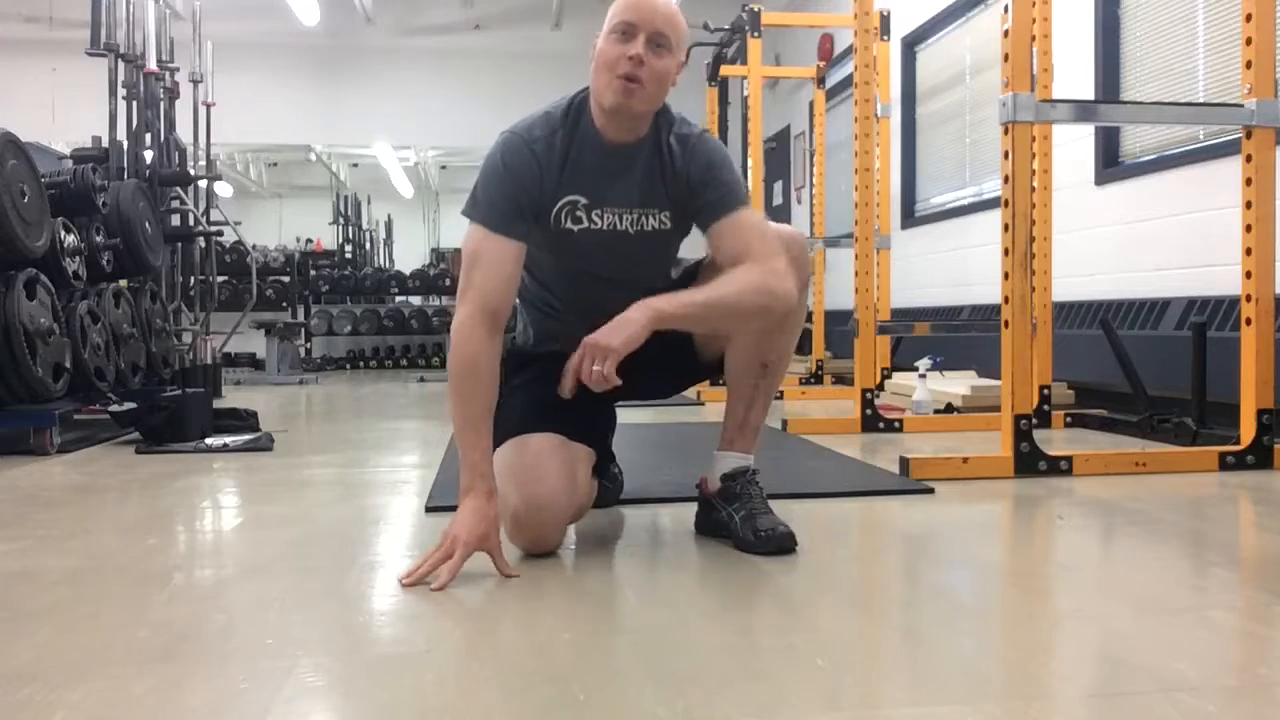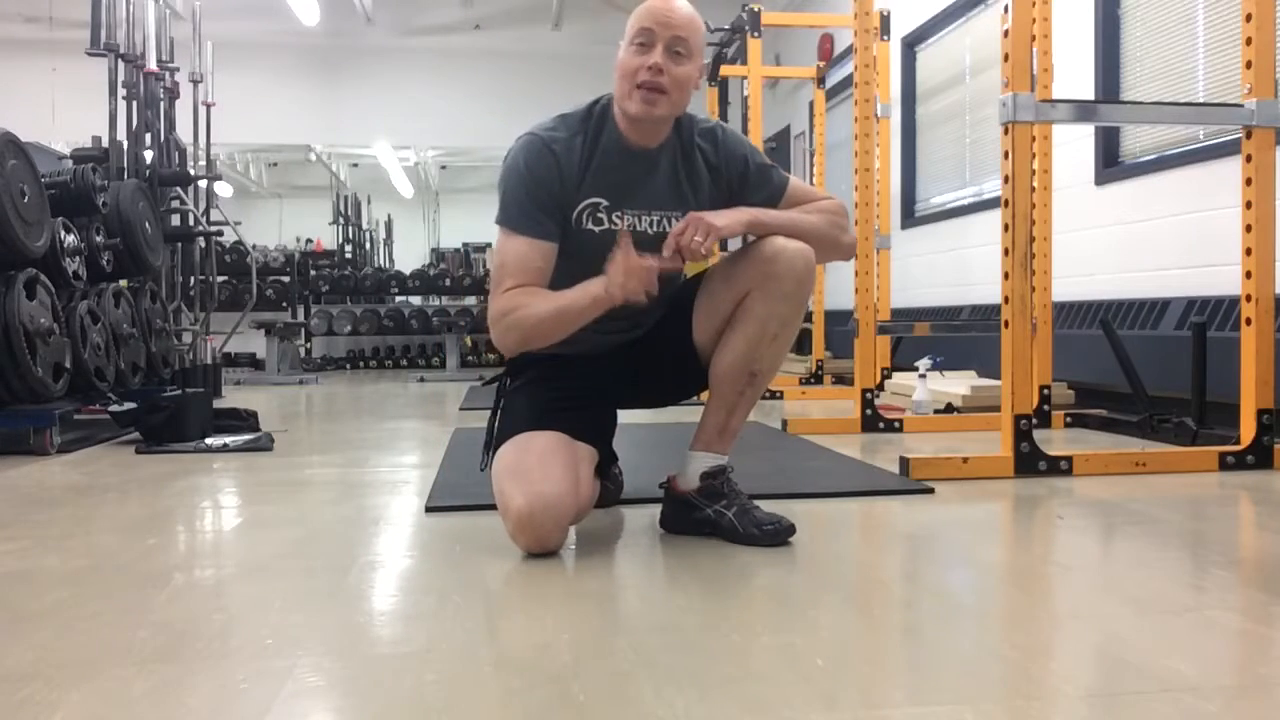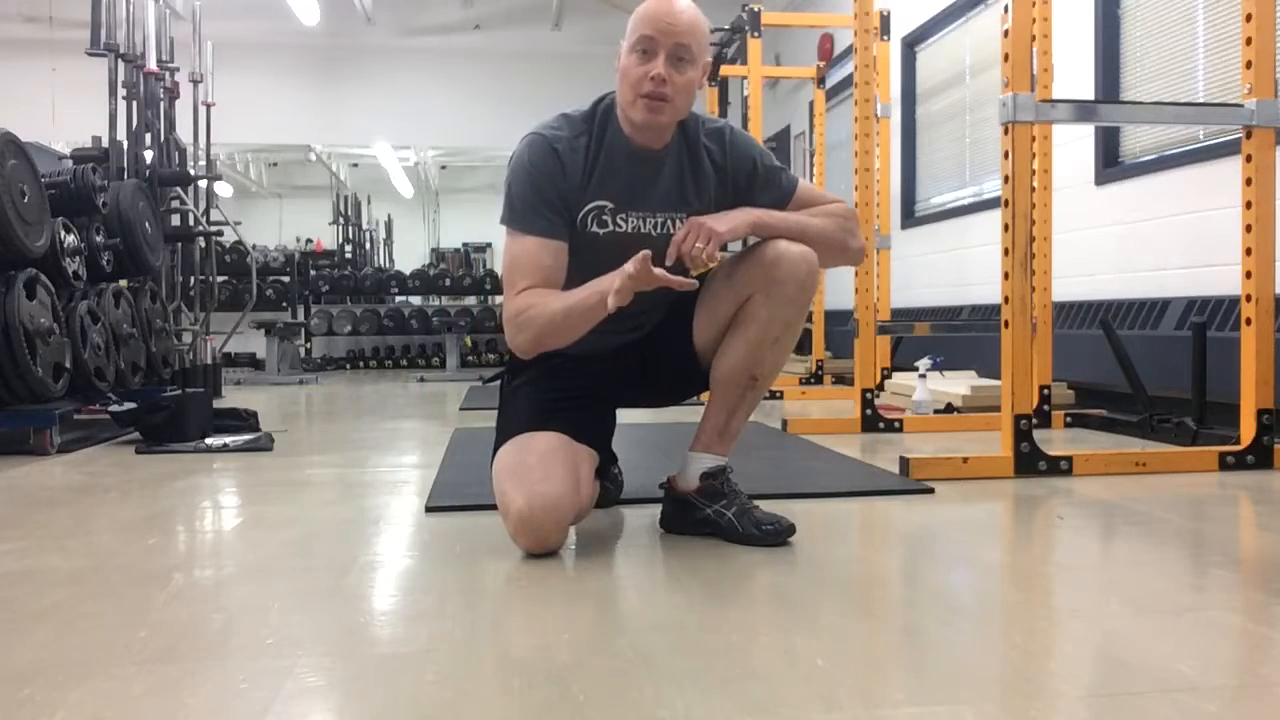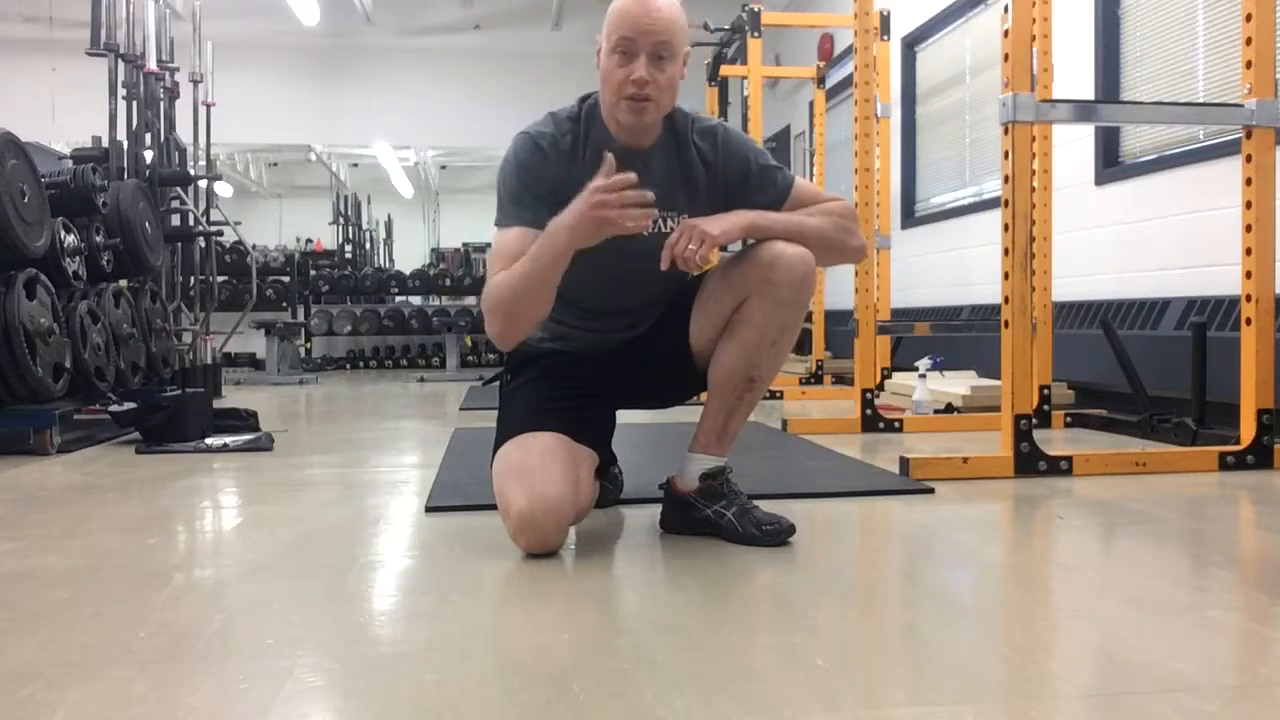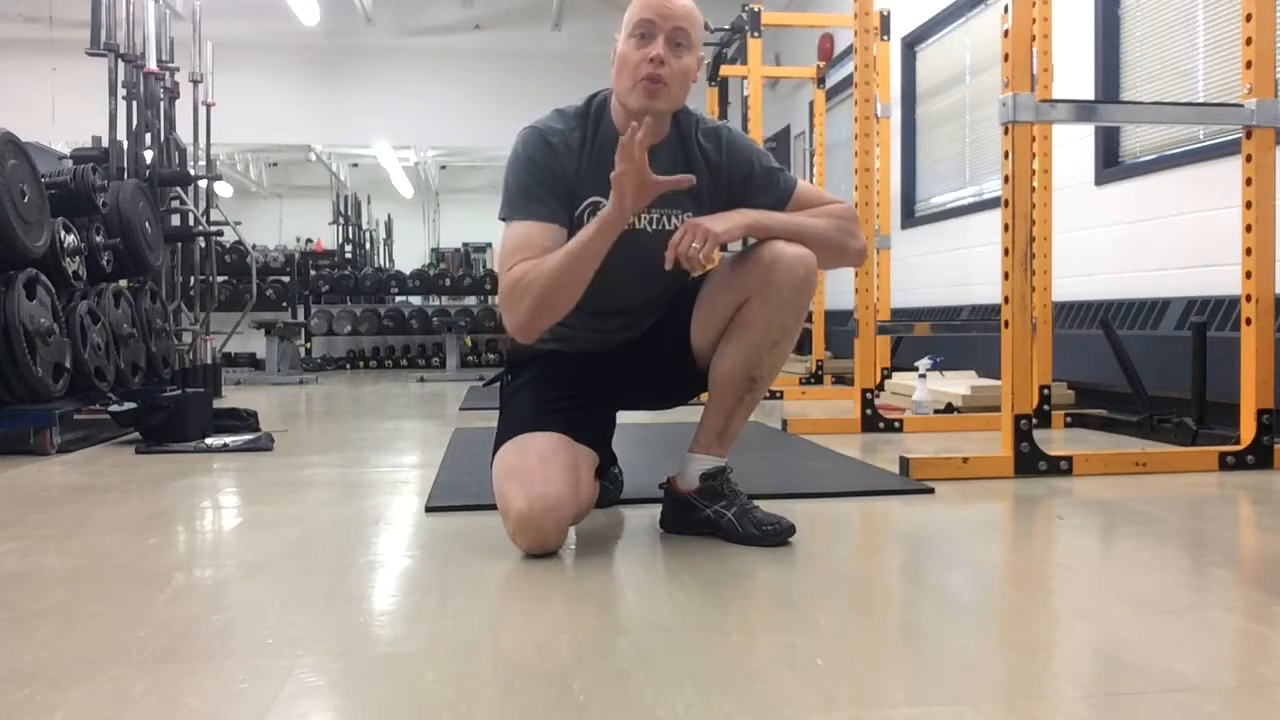
dt=1s
person 1, frame 1
left shoulder: (696, 155)
right shoulder: (529, 151)
left elbow: (777, 289)
right elbow: (479, 317)
left wrist: (646, 318)
right wrist: (479, 493)
left hip: (649, 340)
right hip: (553, 354)
left knee: (787, 255)
right knee: (532, 521)
left ankle: (732, 481)
right ankle: (592, 470)
person 1, frame 2
left shoulder: (715, 151)
right shoulder: (545, 154)
left elbow: (839, 231)
right elbow: (507, 326)
left wrist: (745, 216)
right wrist: (607, 288)
left hip: (661, 340)
right hip: (562, 359)
left knee: (788, 259)
right knee: (536, 520)
left ankle: (700, 483)
right ankle: (593, 471)
person 1, frame 3
left shoulder: (722, 151)
right shoulder: (550, 153)
left elbow: (848, 236)
right elbow: (523, 330)
left wrist: (749, 219)
right wrist: (615, 287)
left hip: (667, 340)
right hip: (565, 358)
left knee: (792, 263)
right knee: (535, 520)
left ankle: (699, 483)
right ankle: (592, 469)
person 1, frame 4
left shoulder: (713, 149)
right shoulder: (541, 151)
left elbow: (848, 234)
right elbow: (503, 328)
left wrist: (743, 220)
right wrist: (564, 234)
left hip: (666, 338)
right hip: (564, 357)
left knee: (787, 264)
right knee: (535, 521)
left ankle: (700, 485)
right ankle: (592, 471)
person 1, frame 5
left shoulder: (717, 149)
right shoulder: (547, 145)
left elbow: (849, 238)
right elbow: (521, 317)
left wrist: (744, 219)
right wrist: (617, 209)
left hip: (666, 339)
right hip: (564, 357)
left knee: (788, 264)
right knee: (536, 521)
left ankle: (699, 484)
right ankle: (592, 468)
